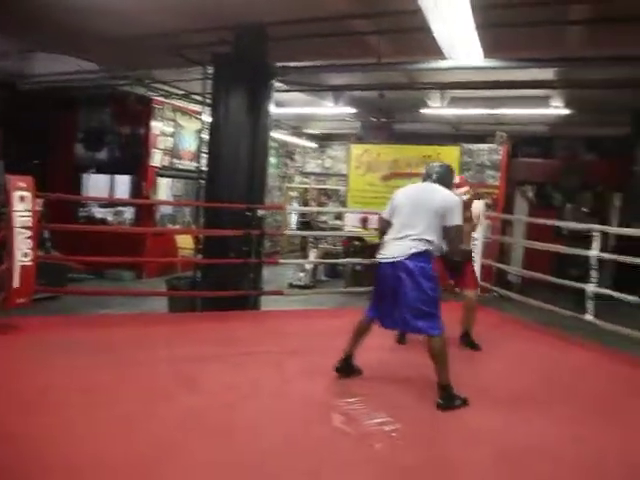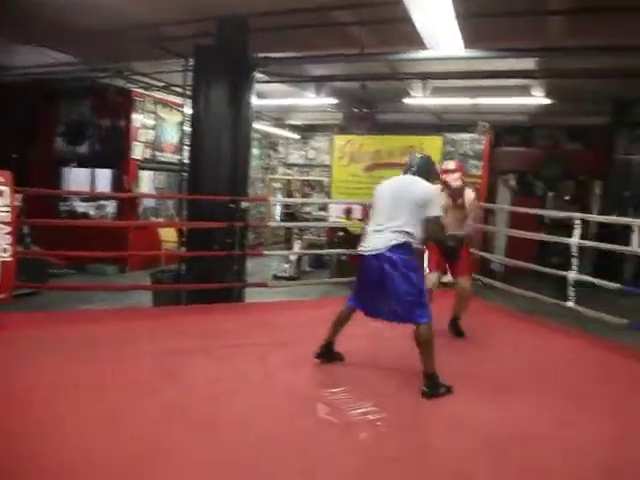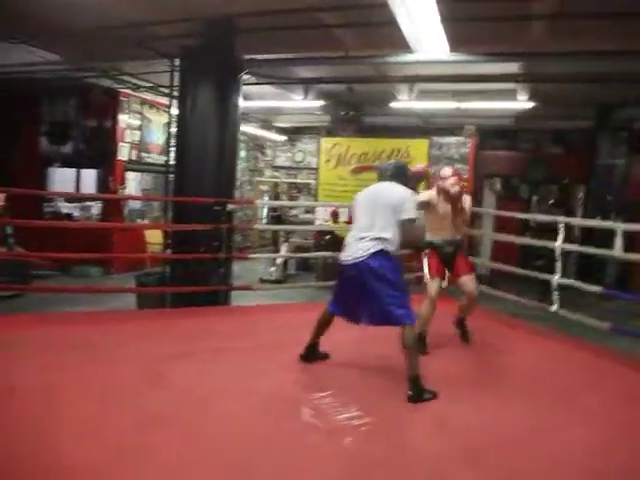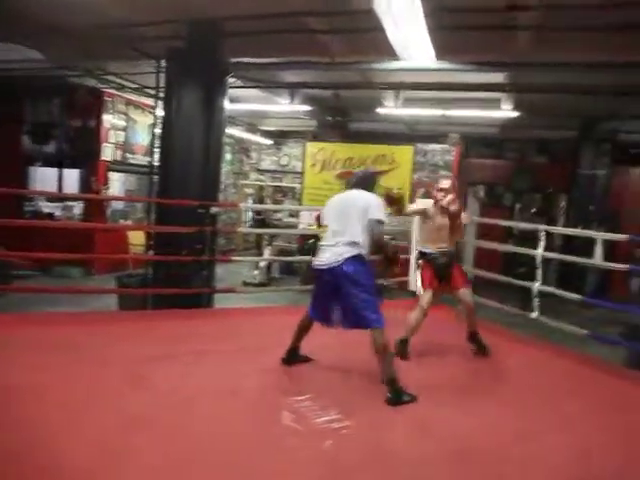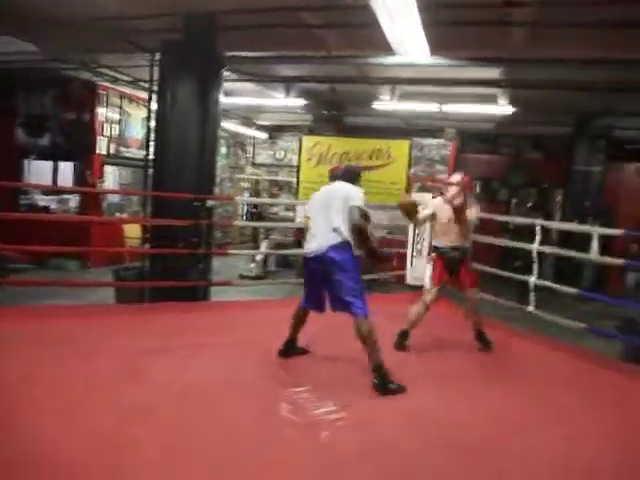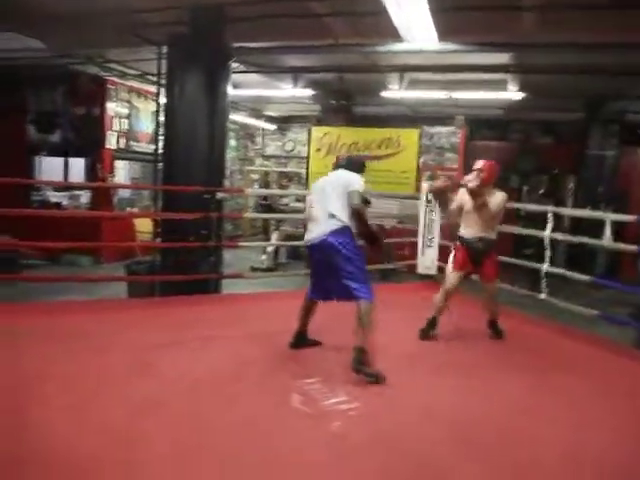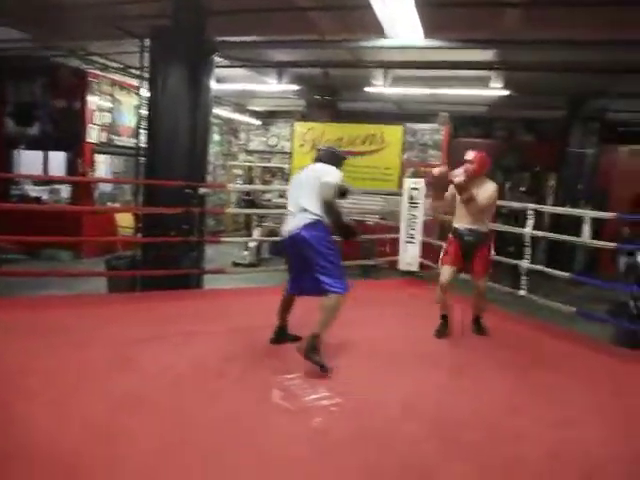
dt=0.1s
person 1, frame 1
left shoulder: (401, 192)
right shoulder: (450, 198)
left elbow: (382, 229)
right elbow: (454, 243)
right wrist: (460, 255)
left hip: (387, 259)
right hip: (417, 261)
left knee: (373, 313)
right knee: (432, 327)
left ankle: (346, 361)
right ankle: (445, 393)
person 1, frame 2
left shoulder: (384, 185)
right shoulder: (429, 189)
right elbow: (435, 233)
right wrist: (431, 235)
left hip: (369, 249)
right hip: (399, 252)
left knee: (355, 302)
right knee: (421, 316)
left ankle: (327, 347)
right ankle: (430, 381)
person 1, frame 3
left shoulder: (362, 194)
right shoulder: (404, 194)
right elbow: (410, 237)
right wrist: (422, 240)
left hip: (349, 257)
right hip: (377, 258)
left knee: (335, 306)
right knee: (405, 319)
left ankle: (311, 349)
right ankle: (415, 385)
person 1, frame 4
left shoulder: (333, 202)
right shoulder: (372, 200)
right elbow: (376, 238)
right wrist: (389, 254)
left hip: (323, 262)
right hip: (350, 263)
left knee: (315, 311)
right knee: (374, 323)
left ankle: (292, 353)
right ankle: (393, 388)
person 1, frame 5
left shoulder: (317, 194)
right shoulder: (352, 191)
right elbow: (356, 222)
right wrist: (368, 246)
left hip: (311, 251)
right hip: (337, 249)
left knee: (308, 301)
right knee: (359, 310)
left ankle: (289, 345)
right ankle: (380, 375)
person 1, frame 6
left shoulder: (319, 183)
right shoulder: (353, 178)
right elbow: (355, 207)
right wrist: (367, 230)
left hip: (314, 239)
right hip: (338, 236)
left knee: (315, 291)
right knee: (362, 294)
left ankle: (300, 336)
right ankle: (361, 356)
person 1, frame 7
left shoulder: (299, 175)
right shoulder: (330, 171)
right elbow: (327, 199)
right wrist: (340, 223)
left hip: (290, 232)
right hip: (312, 229)
left knee: (295, 285)
right knee: (336, 288)
left ankle: (280, 331)
right ankle: (313, 343)
person 2, frame 1
left shoulder: (476, 206)
left elbow: (471, 228)
left wrist: (467, 208)
right hip: (441, 257)
left knee: (471, 301)
left ankle: (466, 335)
person 2, frame 2
left shoulder: (469, 194)
left elbow: (467, 218)
left wrist: (458, 196)
left hip: (460, 243)
right hip: (438, 243)
left knee: (465, 290)
right knee: (430, 285)
left ankle: (454, 321)
person 2, frame 3
left shoulder: (464, 200)
right shoulder: (430, 197)
left elbow: (462, 222)
right elbow: (415, 203)
left wrist: (457, 201)
left hip: (455, 248)
right hip: (434, 249)
left knee: (472, 292)
right knee: (432, 296)
left ankle: (460, 321)
right ankle: (420, 337)
person 2, frame 4
left shoulder: (460, 213)
right shoulder: (427, 207)
left elbow: (456, 236)
right elbow: (408, 210)
left wrist: (454, 216)
left hip: (450, 260)
right hip: (428, 260)
left knee: (468, 302)
right knee: (423, 305)
left ankle: (473, 337)
right ankle: (403, 342)
person 2, frame 5
left shoulder: (472, 207)
right shoulder: (436, 203)
left elbow: (466, 230)
right elbow: (418, 220)
left wrist: (459, 210)
right wrist: (410, 211)
left hip: (462, 256)
right hip: (440, 255)
left knee: (473, 301)
right knee: (427, 300)
left ankle: (480, 334)
right ankle: (404, 334)
person 2, frame 6
left shoulder: (500, 197)
right shoulder: (463, 191)
left elbow: (487, 217)
right elbow: (450, 215)
left wrist: (476, 195)
right wrist: (441, 199)
left hip: (488, 247)
right hip: (465, 244)
left knee: (491, 291)
right knee: (448, 287)
left ankle: (493, 323)
right ankle: (431, 323)
person 2, frame 7
left shoulder: (490, 187)
right shoulder: (457, 184)
left elbow: (475, 208)
right elbow: (439, 206)
left wrist: (462, 188)
right wrist: (438, 188)
left hip: (480, 240)
right hip: (458, 236)
left knee: (480, 287)
right knee: (444, 281)
left ankle: (477, 320)
right ankle: (444, 320)
